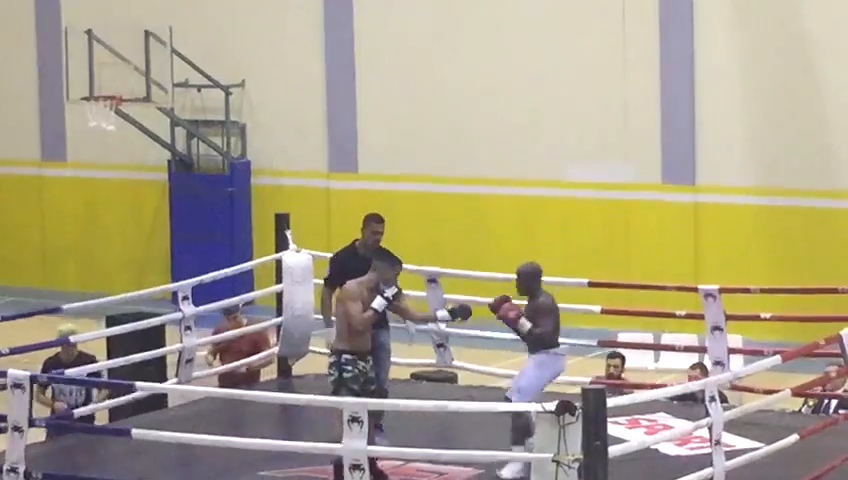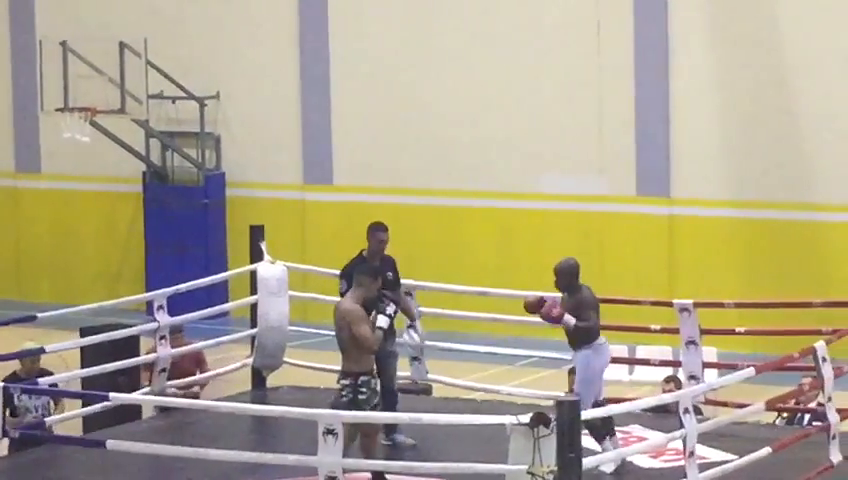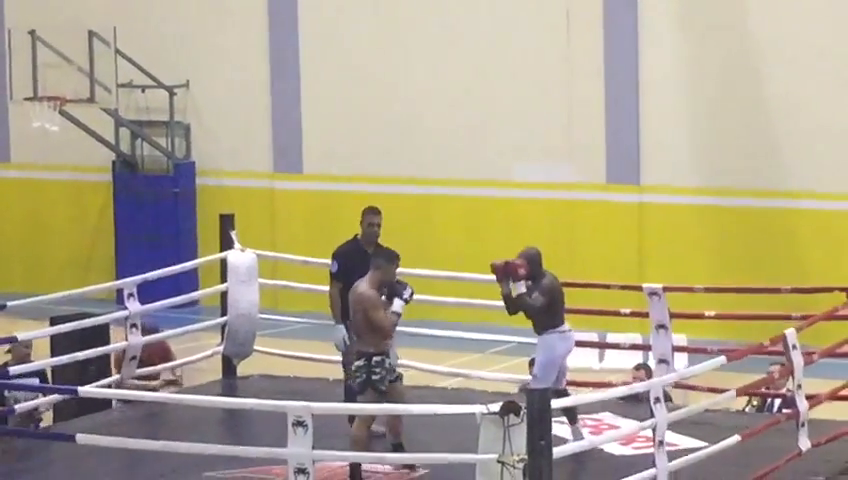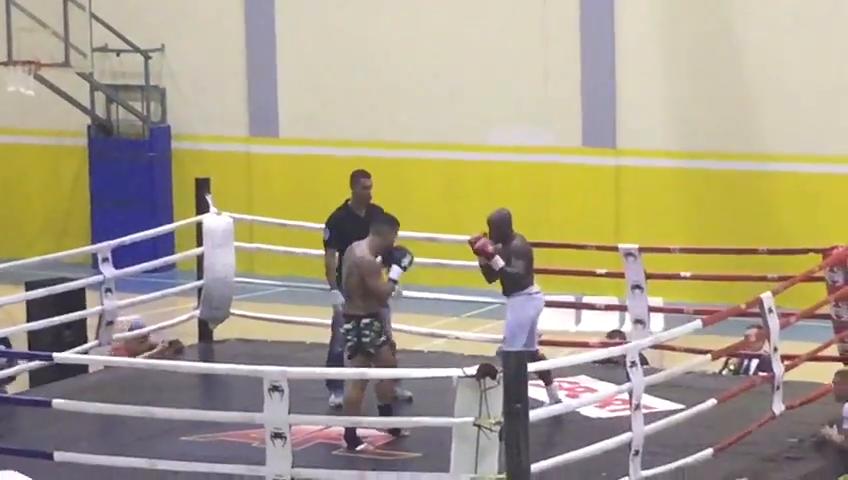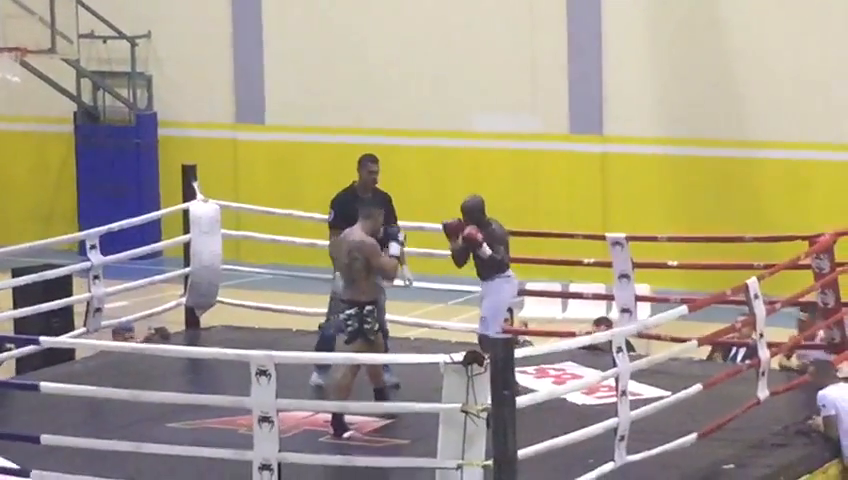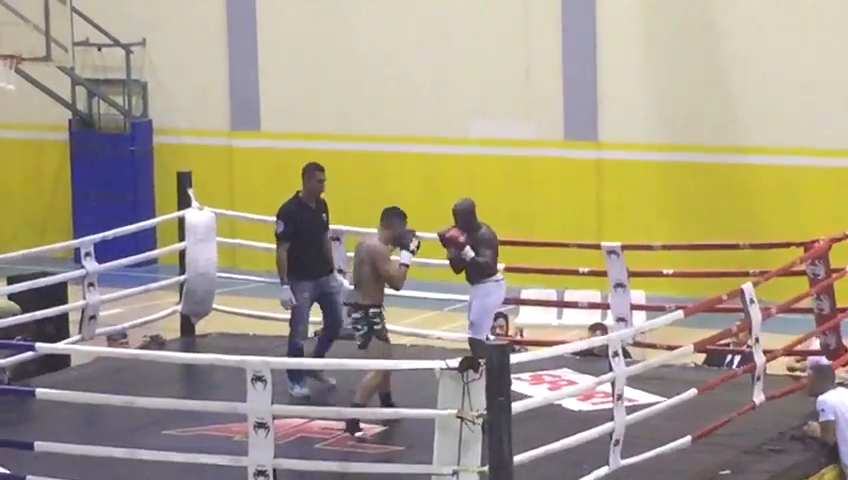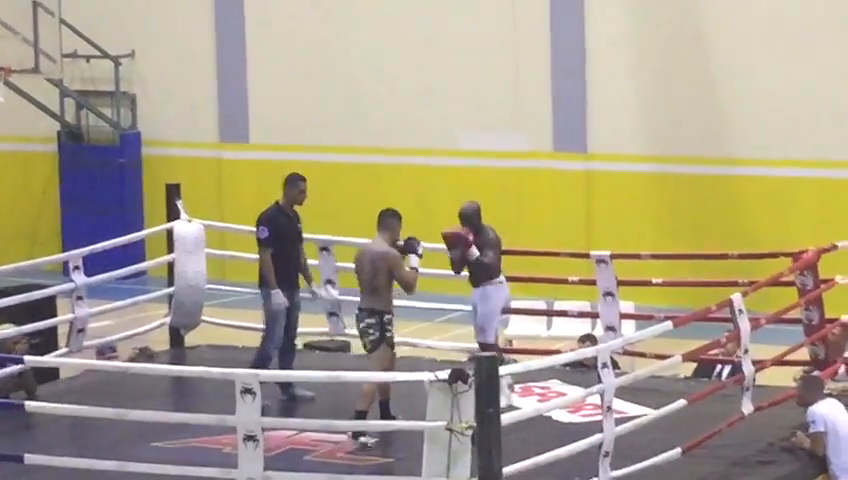
dt=0.7s
person 1, frame 1
right shoulder: (342, 258)
right elbow: (327, 294)
right wrist: (329, 327)
left hip: (379, 327)
left knee: (380, 383)
left ankle: (376, 429)
person 1, frame 2
left shoulder: (389, 263)
right shoulder: (352, 269)
left elbow: (399, 295)
left wrist: (415, 321)
left hip: (387, 335)
left knee: (390, 387)
left ankle: (391, 432)
person 1, frame 3
right shoulder: (344, 253)
right elbow: (334, 290)
right wrist: (338, 326)
right hip: (351, 323)
right knee: (353, 376)
right ankle: (355, 424)
person 1, frame 4
left shoulder: (377, 213)
right shoulder: (338, 218)
right elbow: (330, 256)
right wrist: (335, 290)
right knee: (339, 340)
left ankle: (393, 384)
right ankle: (336, 390)
person 1, frame 5
left shoulder: (383, 199)
right shoulder: (342, 200)
right elbow: (334, 238)
right wrist: (338, 273)
left knee: (379, 324)
right knee: (333, 322)
left ankle: (383, 370)
right ankle: (320, 370)
person 1, frame 6
left shoulder: (322, 206)
right shoulder: (289, 211)
right elbow: (281, 250)
left wrist: (333, 272)
right wrist: (284, 285)
left hip: (324, 277)
right hip: (301, 280)
left knee: (335, 324)
right knee: (300, 332)
left ankle: (315, 367)
right ankle: (296, 380)
person 1, frame 7
left shoulder: (294, 217)
right shoulder: (269, 218)
right elbow: (264, 256)
left wrist: (310, 282)
right wrist: (274, 290)
left hip: (292, 288)
right hip: (275, 290)
left knee: (289, 340)
right knee: (273, 341)
left ankle: (287, 386)
person 2, frame 1
left shoulder: (383, 292)
right shoulder: (351, 289)
left elbow: (413, 316)
right elbow: (359, 324)
left wrist: (448, 314)
right wrist: (382, 300)
left hip: (365, 358)
right hip: (345, 359)
left knee: (371, 413)
person 2, frame 2
left shoulder: (349, 305)
right shoulder: (352, 310)
right elbow: (372, 345)
left wrist: (380, 316)
right wrist: (385, 319)
left hip: (364, 377)
right hip: (356, 381)
left knee: (371, 429)
right knee: (347, 436)
person 2, frame 3
left shoulder: (366, 287)
right shoulder: (367, 294)
right elbow: (387, 330)
left wrist: (391, 299)
right wrist: (400, 301)
left hip: (379, 357)
right hip: (370, 361)
left knee: (398, 402)
right knee: (365, 418)
left ankle: (398, 453)
person 2, frame 4
left shoulder: (358, 248)
right shoulder: (366, 260)
right elbow: (382, 296)
left wrist: (387, 262)
right wrist: (398, 268)
left hip: (366, 320)
right hip: (359, 323)
left knee: (388, 365)
right knee: (359, 380)
left ankle: (386, 419)
right ankle: (351, 436)
person 2, frame 5
left shoulder: (344, 237)
right shoulder: (366, 243)
right elbow: (390, 274)
right wrist: (395, 245)
left hip: (355, 304)
right hip: (359, 309)
left knee: (377, 351)
right knee: (352, 366)
left ankle: (382, 402)
right ankle: (338, 421)
person 2, frame 6
left shoulder: (369, 243)
right shoulder: (377, 249)
right elbow: (396, 283)
left wrist: (398, 248)
right wrist: (407, 253)
left hip: (365, 309)
right hip: (365, 312)
left knee: (383, 360)
right knee: (379, 367)
left ankle: (387, 404)
right ankle: (353, 418)
person 2, frame 7
left shoulder: (363, 251)
right shoulder: (389, 254)
right elbow: (410, 286)
right wrist: (414, 257)
left hip: (365, 313)
right hip: (378, 317)
left knee: (388, 364)
right knee: (378, 372)
left ankle: (385, 414)
person 3, frame 1
left shoulder: (543, 304)
right shoulder: (535, 302)
left elbow: (546, 337)
right elbow: (529, 334)
left wrist: (521, 322)
right wrist: (511, 319)
left hip: (547, 359)
right hip: (540, 358)
left knee: (516, 404)
right knee: (514, 399)
left ankle: (518, 461)
right ankle: (531, 449)
person 3, frame 2
left shoulder: (585, 297)
right shoulder: (568, 294)
left elbow: (591, 327)
right elbow: (562, 318)
left wrist: (565, 319)
right wrist: (543, 310)
left hip: (592, 353)
right hip: (585, 353)
left knee: (580, 407)
right knee: (596, 402)
left ankle: (610, 453)
right ankle: (614, 448)
person 3, frame 3
left shoulder: (547, 284)
right shoulder: (535, 282)
left elbow: (533, 310)
right elbow: (513, 310)
left wrist: (518, 284)
right wrist: (504, 283)
left hip: (554, 339)
right hip: (555, 338)
right knee: (558, 389)
person 3, frame 4
left shoulder: (517, 247)
right shoulder: (504, 245)
left elbow: (517, 276)
right elbow: (491, 277)
left wrist: (495, 259)
right wrist: (483, 258)
left hip: (523, 301)
right hip: (526, 300)
right knee: (531, 351)
right ankle: (554, 398)
person 3, frame 5
left shoulder: (495, 231)
right shoulder: (473, 229)
left elbow: (502, 263)
right elbow: (459, 262)
left wrist: (481, 246)
right wrist: (453, 239)
left hip: (500, 284)
right hip: (490, 283)
left knee: (485, 336)
right knee: (490, 333)
person 3, frame 6
left shoulder: (484, 234)
right shoulder: (466, 233)
left elbow: (486, 267)
right elbow: (457, 268)
left wrist: (465, 249)
right wrist: (450, 247)
left hip: (489, 287)
right hip: (480, 287)
left knee: (475, 339)
right knee: (477, 336)
person 3, frame 7
left shoulder: (489, 237)
right shoulder: (467, 237)
left elbow: (489, 267)
right elbow: (457, 269)
left wrist: (470, 248)
right wrist: (452, 249)
left hip: (492, 289)
right hip: (481, 290)
left knee: (486, 342)
right knee: (485, 341)
